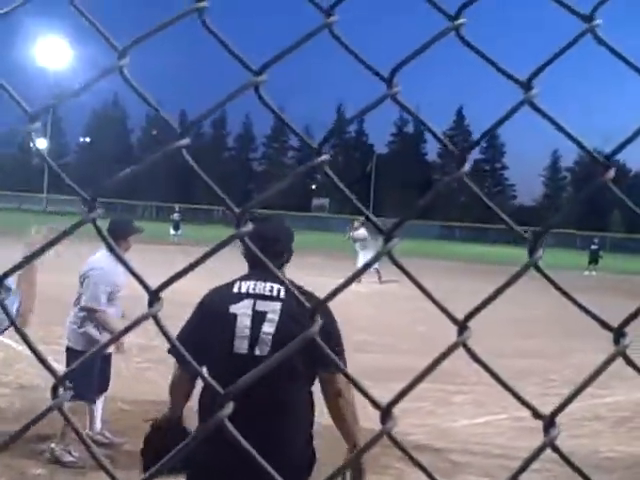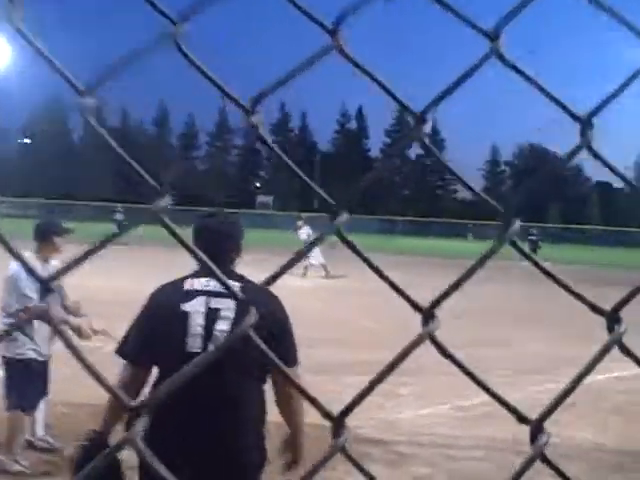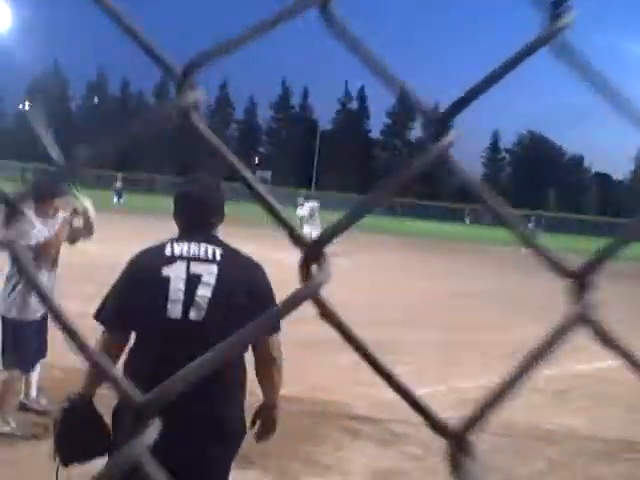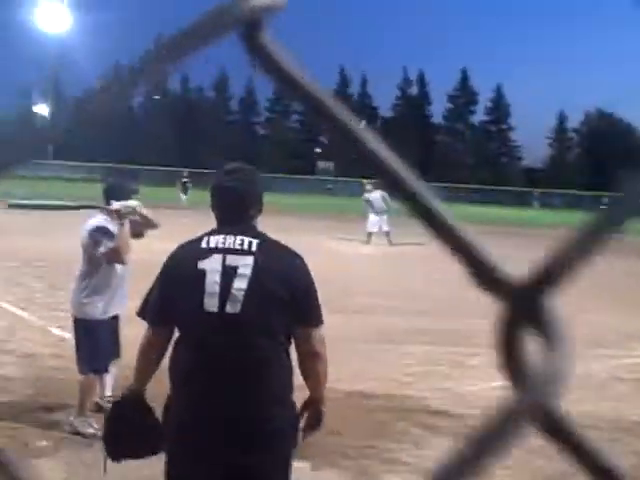
dt=0.4s
person 1, frame 1
left shoulder: (215, 300)
right shoulder: (311, 309)
left elbow: (183, 375)
right elbow: (337, 389)
left wrist: (173, 416)
right wrist: (355, 444)
left hip: (217, 445)
right hip: (284, 451)
person 1, frame 2
left shoulder: (164, 298)
right shoulder: (264, 303)
left elbow: (131, 378)
right elbow: (287, 385)
left wrist: (103, 430)
right wrist: (296, 434)
left hip: (168, 443)
right hip: (236, 448)
person 1, frame 3
left shoulder: (144, 263)
right shoulder: (247, 272)
left elbow: (111, 344)
right elbow: (269, 353)
left wrist: (86, 394)
right wrist: (271, 403)
right hip: (214, 417)
person 1, frame 4
left shoulder: (183, 258)
right shoulder: (287, 262)
left elbow: (155, 338)
right elbow: (312, 347)
left wrist: (136, 390)
right wrist: (317, 397)
left hip: (194, 409)
right hip: (264, 414)
person 2, frame 1
left shoulder: (115, 263)
right shoulder: (100, 267)
right elbow: (94, 310)
left wrist: (118, 326)
right wrist: (117, 334)
left hip: (101, 337)
right hip: (87, 338)
left knee: (99, 387)
right knee: (82, 393)
left ankle: (94, 429)
right ankle: (60, 445)
person 2, frame 2
left shoulder: (52, 266)
right shoulder: (21, 270)
left elbow: (61, 301)
right elbow: (34, 310)
left wrist: (76, 314)
right wrist: (71, 324)
left hip: (40, 344)
left knee: (38, 393)
right knee: (22, 402)
left ankle: (37, 435)
person 2, frame 3
left shoulder: (55, 219)
right shoulder: (25, 223)
left elbow: (84, 234)
right elbow: (48, 249)
left wrist: (86, 216)
right wrist: (69, 219)
left hip: (39, 302)
left knee: (35, 354)
left ankle: (29, 396)
person 2, frame 4
left shoulder: (118, 221)
right shoulder: (99, 227)
left elbow: (152, 225)
right elbow: (121, 256)
left wrist: (138, 212)
right wrist: (123, 221)
left hip: (109, 304)
right hip: (92, 306)
left knee: (108, 356)
right knee: (94, 365)
left ankle: (104, 397)
right ankle: (80, 418)
